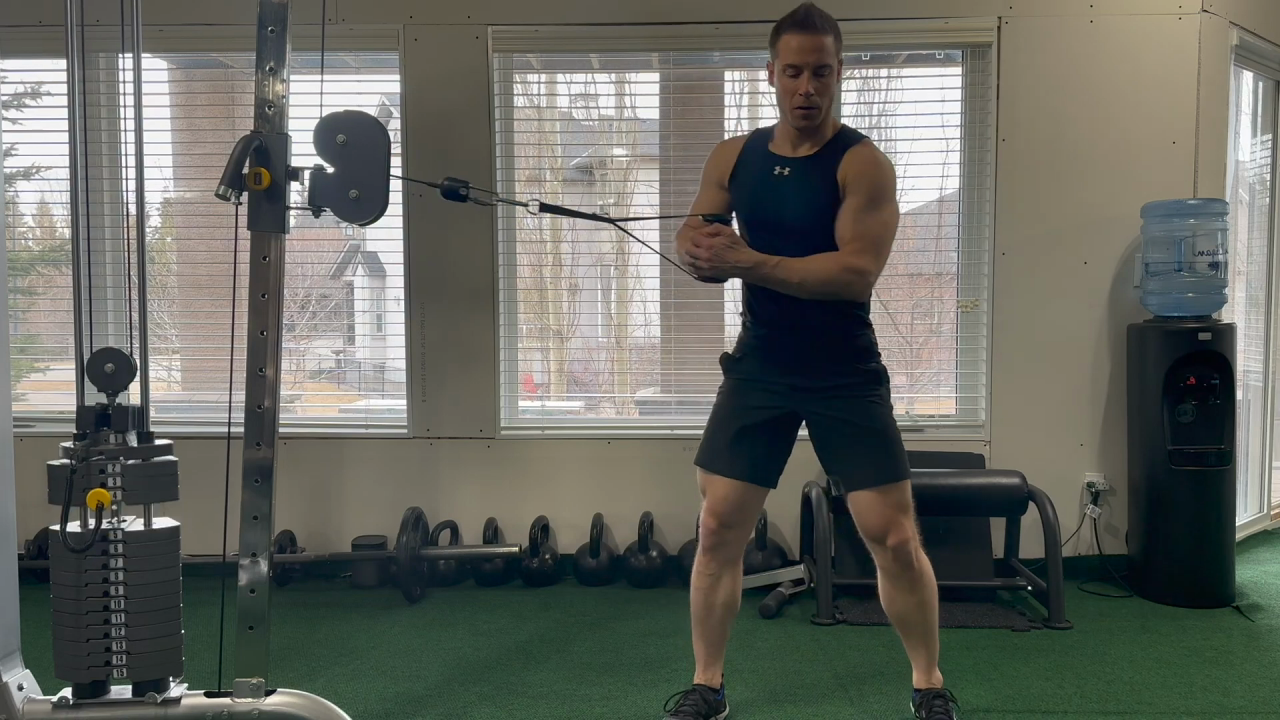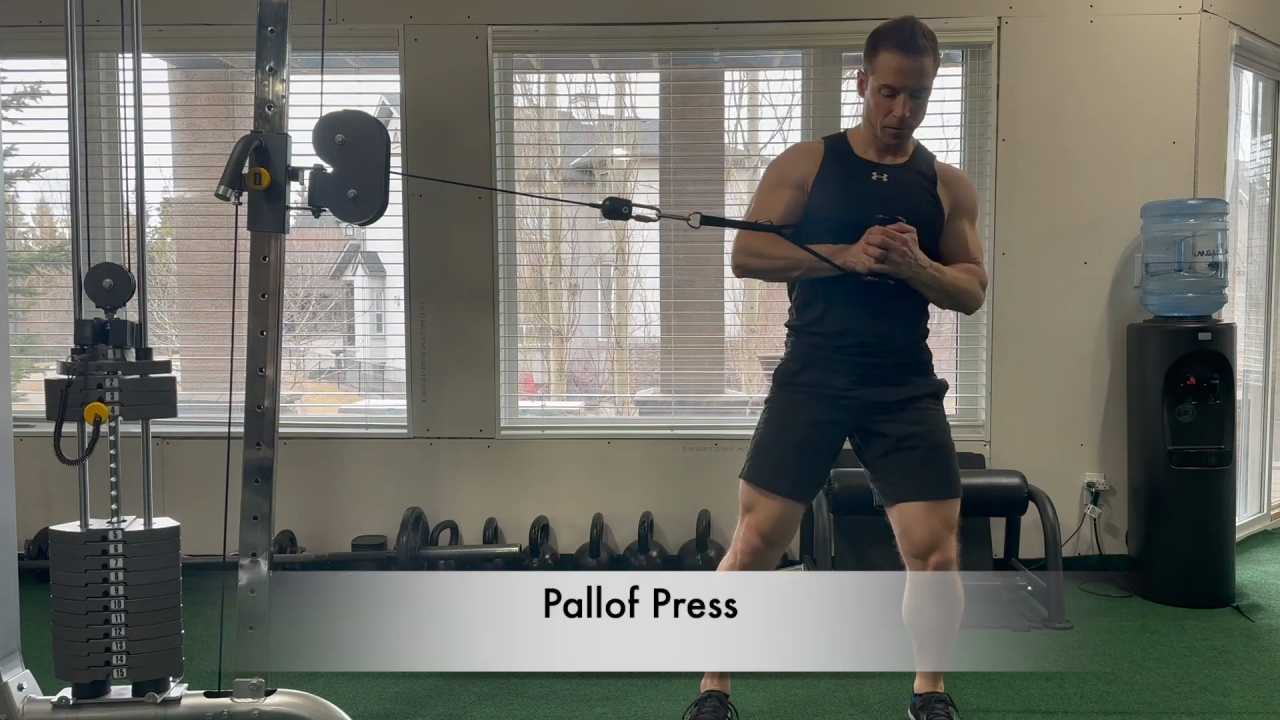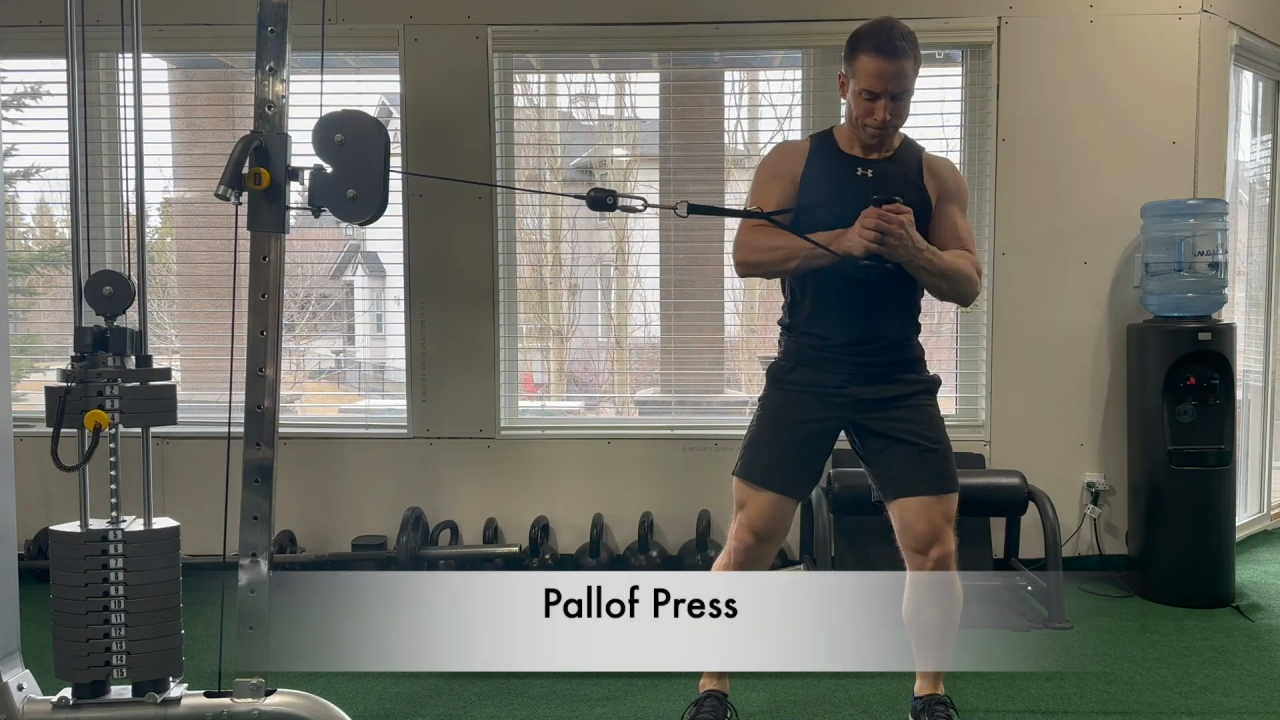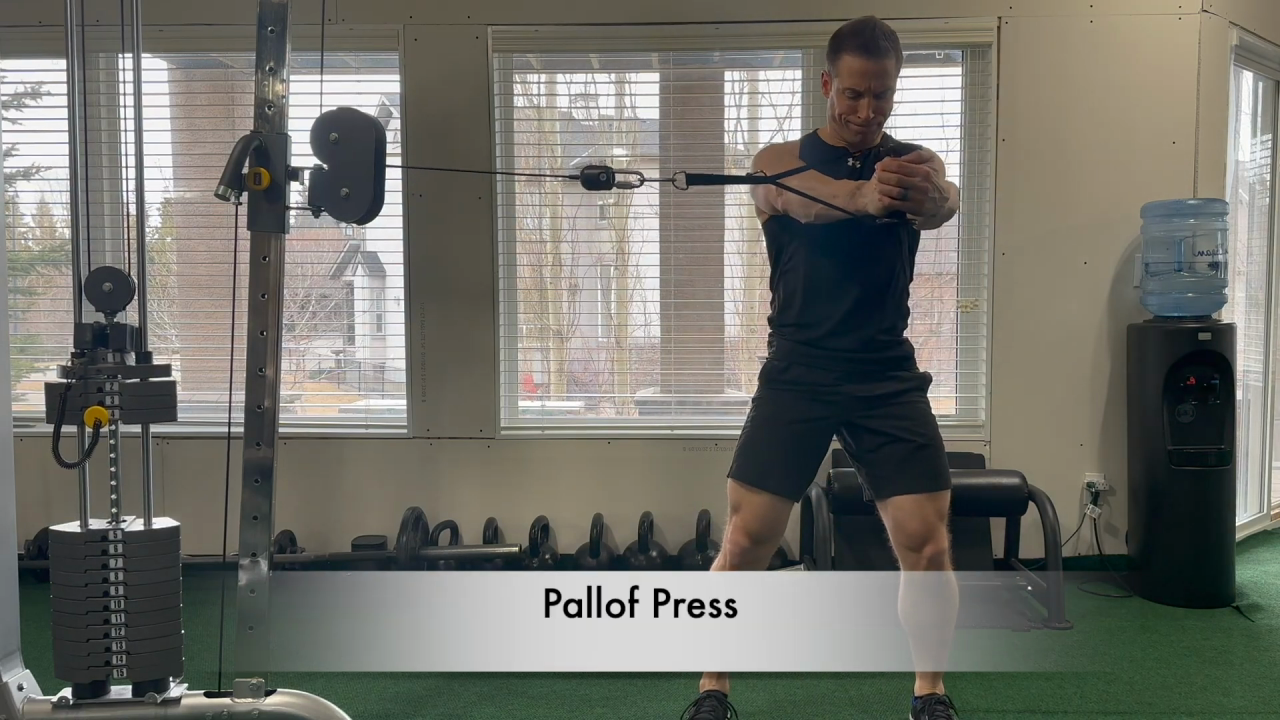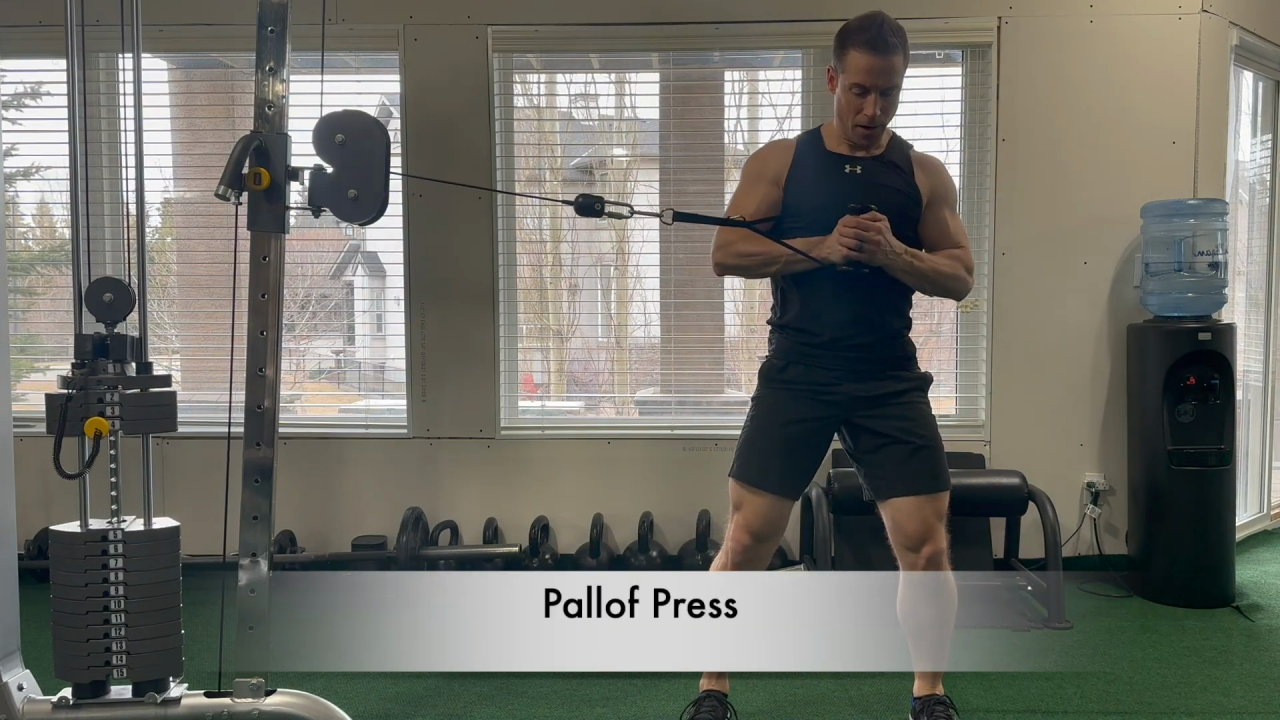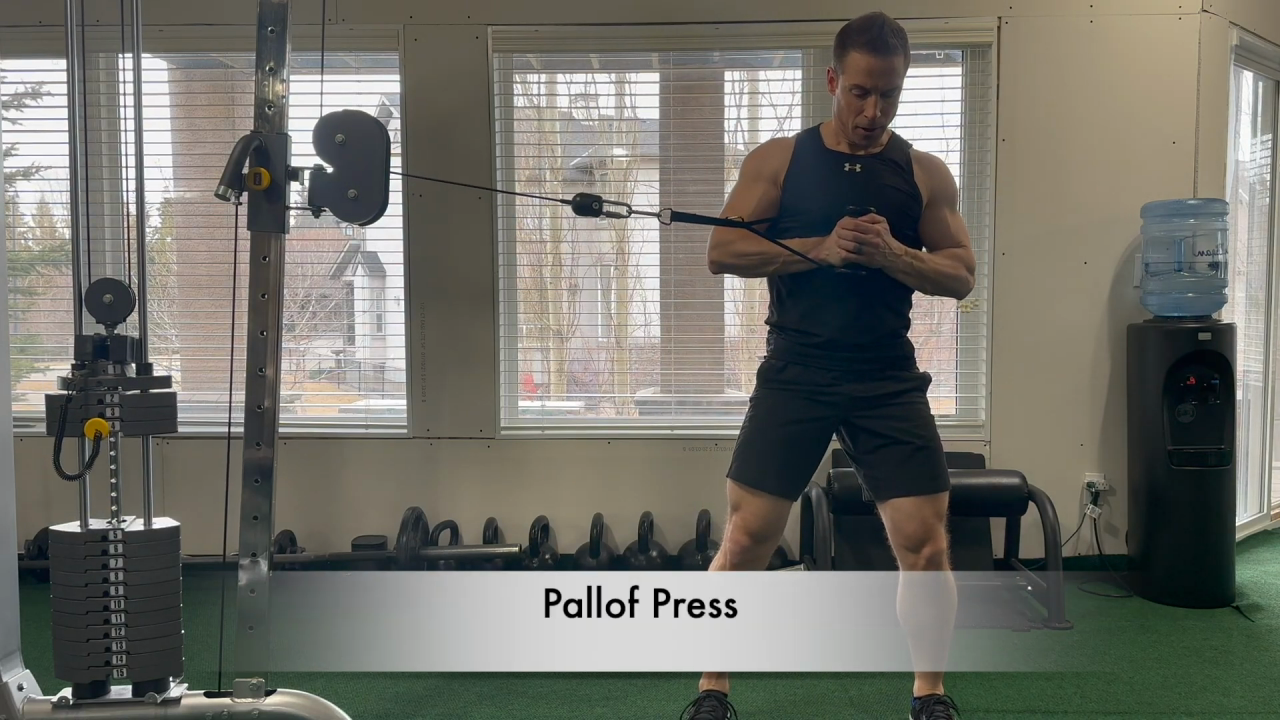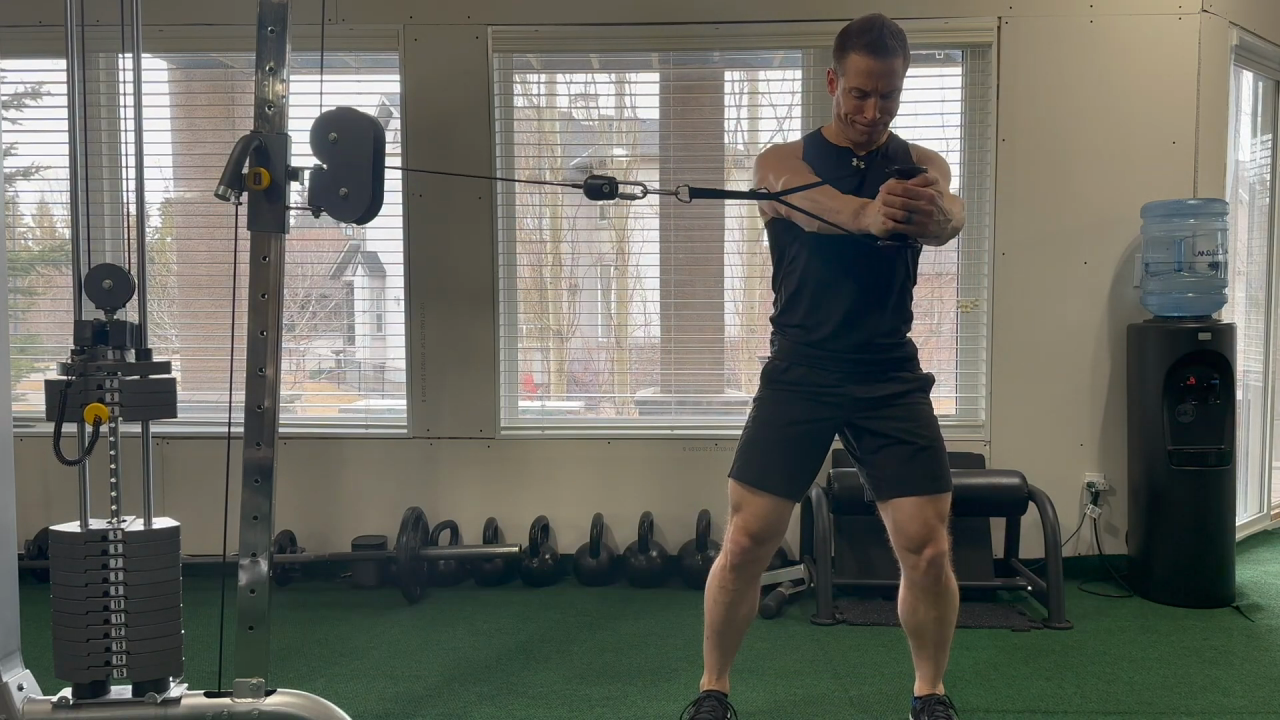
dt=0.7s
person 1, frame 1
left shoulder: (864, 163)
right shoulder: (733, 156)
left elbow: (860, 273)
right elbow: (692, 232)
left wrist: (761, 263)
right wrist: (698, 251)
left hip: (846, 374)
right hip: (759, 367)
left knee: (895, 538)
right knee: (718, 529)
person 1, frame 2
left shoulder: (948, 185)
right shoulder: (806, 163)
left elbow: (972, 290)
right elbow: (746, 254)
left wrist: (914, 265)
right wrist: (848, 254)
left hip: (905, 388)
right hip: (812, 380)
left knee: (935, 556)
right knee: (754, 543)
person 1, frame 3
left shoulder: (935, 175)
right shoulder: (792, 161)
left elbow: (965, 284)
right elbow: (750, 255)
left wrist: (910, 249)
right wrist: (845, 239)
left hip: (897, 380)
right hip: (806, 375)
left knee: (934, 549)
right knee: (747, 541)
person 1, frame 4
left shoulder: (914, 159)
right shoulder: (782, 159)
left elbow: (943, 206)
right elbow: (807, 203)
left wrist: (925, 193)
right wrist: (864, 195)
left hip: (888, 377)
right hip: (797, 375)
left knee: (928, 548)
right knee: (744, 543)
person 1, frame 5
left shoulder: (924, 174)
right shoulder: (780, 161)
left elbow: (960, 276)
right elbow: (726, 253)
left wrist: (891, 252)
right wrist: (821, 248)
left hip: (889, 380)
right hip: (796, 374)
left knee: (926, 549)
right knee: (744, 543)
person 1, frame 6
left shoulder: (925, 172)
right shoulder: (778, 159)
left elbow: (962, 275)
right elbow: (721, 251)
left wrist: (891, 253)
right wrist: (821, 247)
left hip: (887, 380)
right hip: (794, 374)
left knee: (926, 549)
right knee: (743, 543)
person 1, frame 7
left shoulder: (920, 163)
right shoulder: (786, 160)
left elbow: (949, 222)
right elbow: (813, 209)
left wrist: (934, 214)
right wrist: (870, 214)
left hip: (891, 378)
right hip: (799, 374)
left knee: (928, 549)
right knee: (744, 544)
